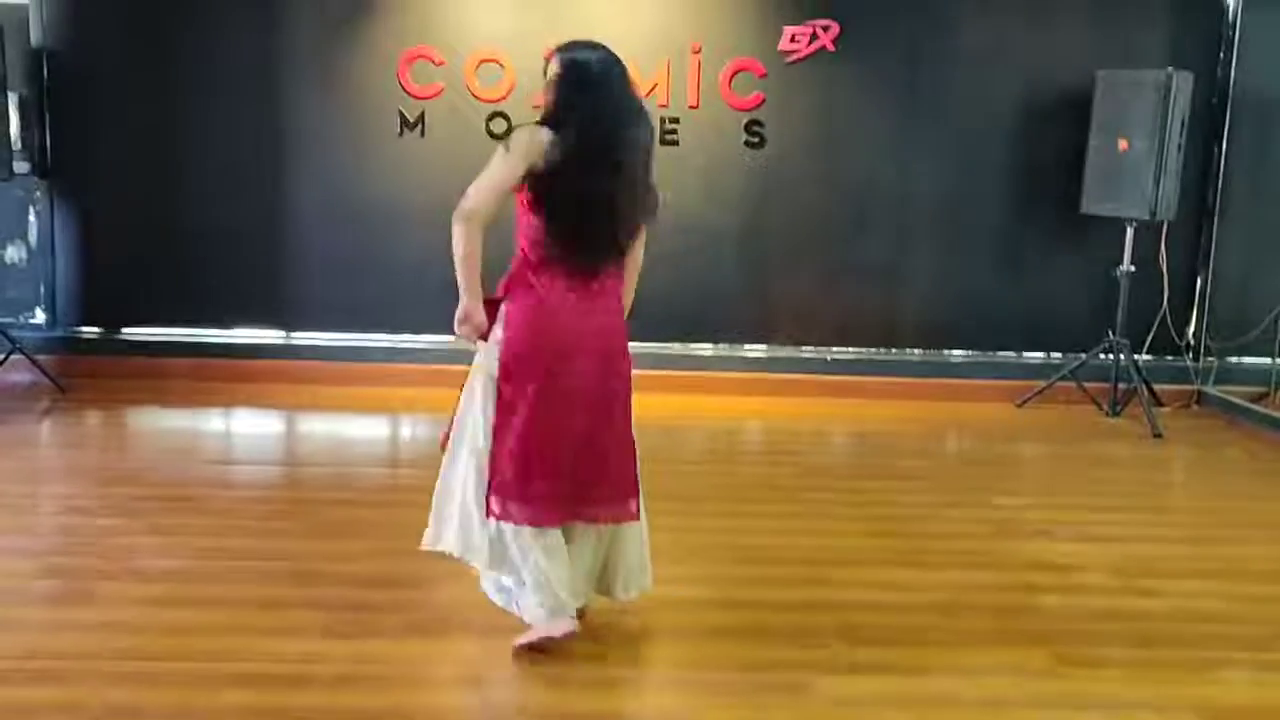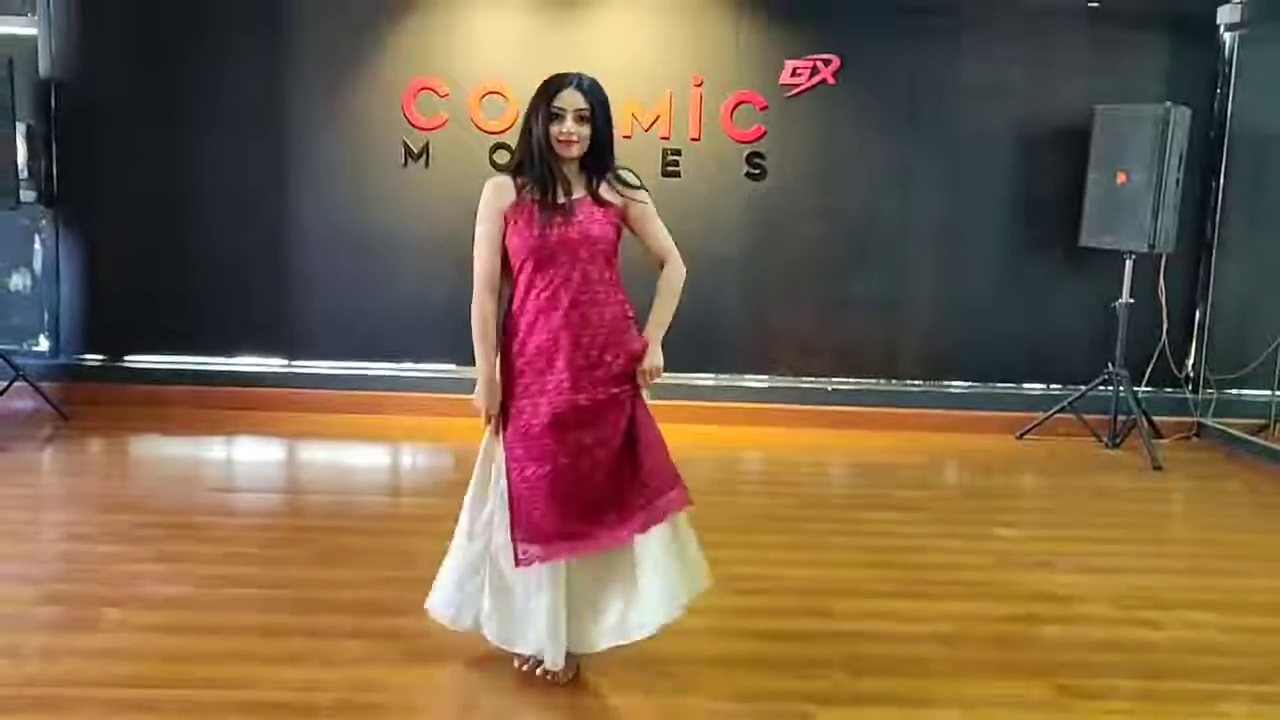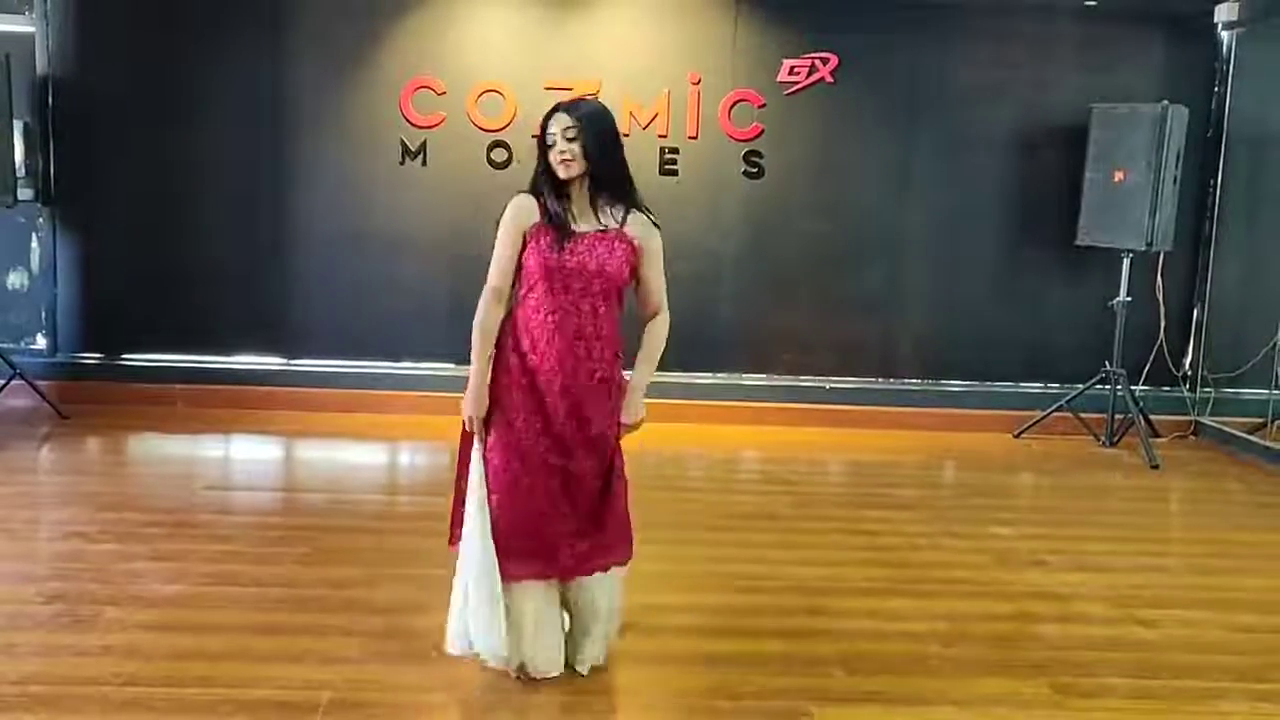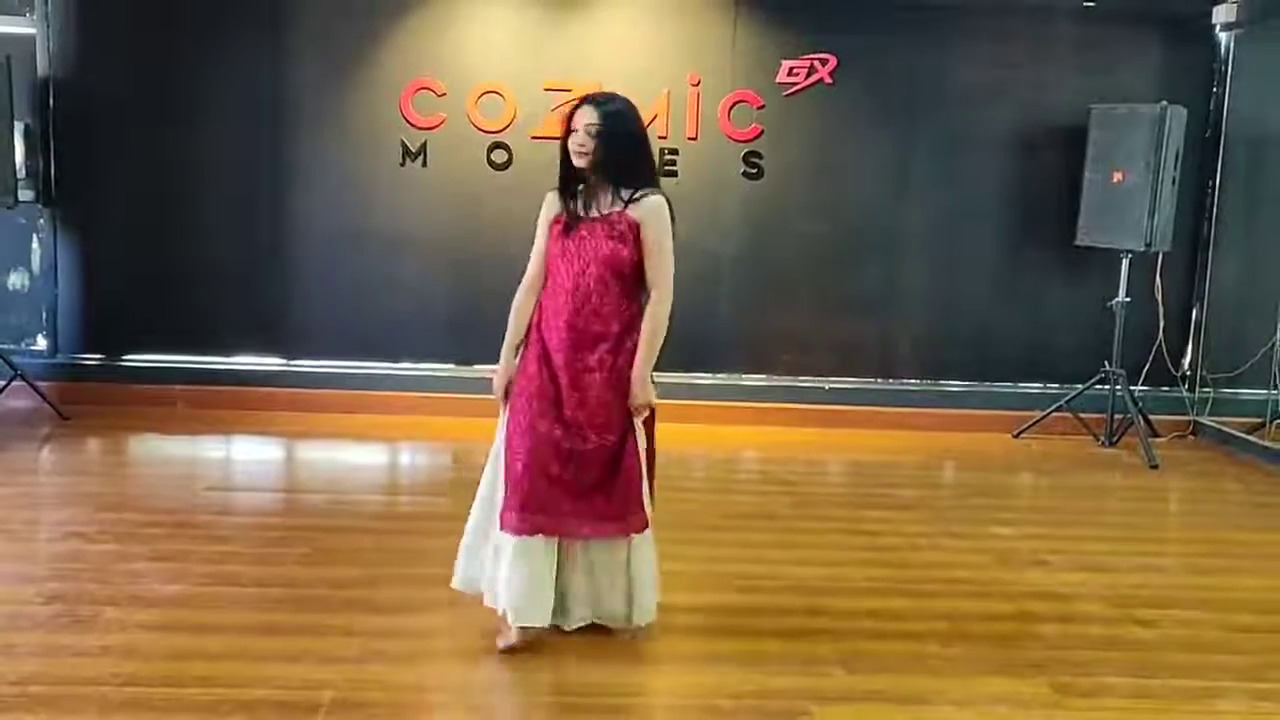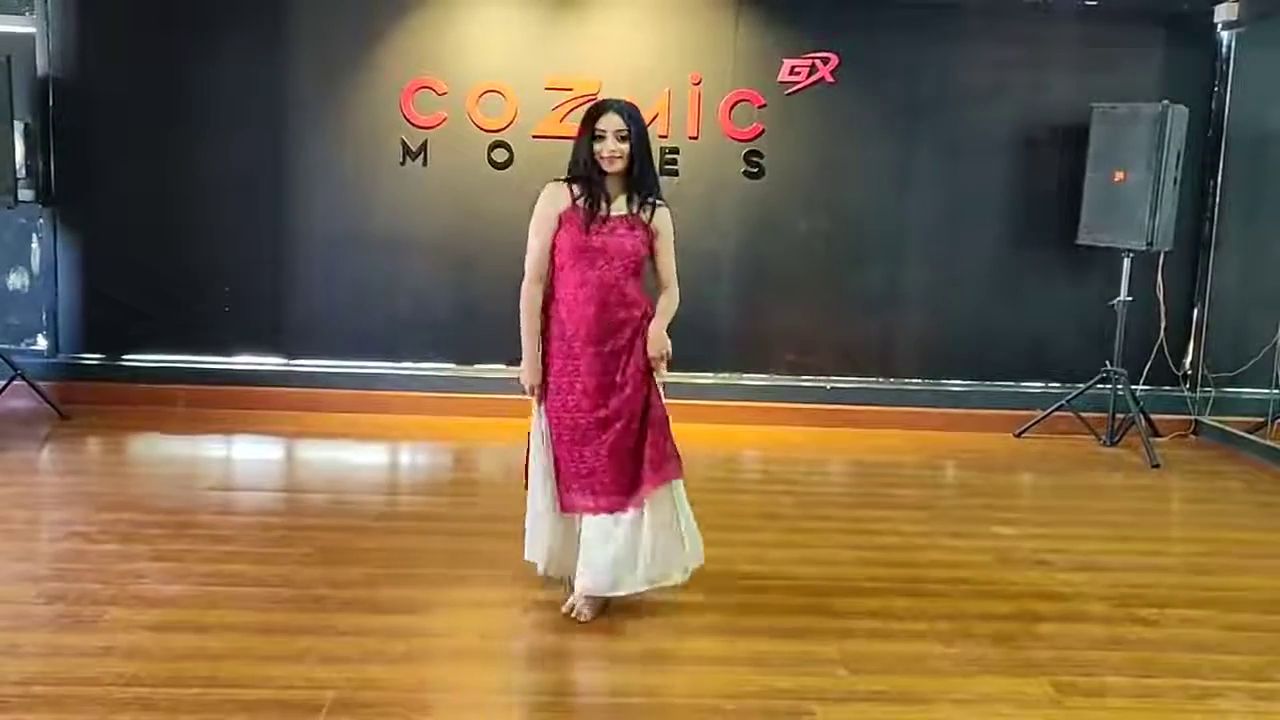
dt=0.7s
person 1, frame 1
left shoulder: (535, 142)
right shoulder: (628, 163)
left elbow: (468, 217)
right elbow: (631, 264)
left wrist: (471, 299)
left hip: (534, 317)
right hip: (600, 326)
left knee: (523, 461)
right knee: (587, 461)
left ankle: (552, 603)
right ankle: (573, 591)
person 1, frame 2
left shoulder: (618, 189)
right shoulder: (504, 192)
left elbow: (673, 264)
right elbow: (486, 290)
left wrist: (654, 341)
right wrist: (487, 375)
left hip: (607, 369)
right hip: (532, 371)
left knee: (600, 496)
right knee: (533, 500)
left ankle: (571, 635)
right ankle: (534, 631)
person 1, frame 3
left shoulder: (636, 226)
right shoulder: (526, 210)
left elbow: (657, 314)
right elbow: (493, 298)
left wrist: (636, 393)
right wrist: (477, 384)
left hip: (593, 391)
right hip: (521, 385)
left knee: (590, 516)
right knee: (522, 514)
left ankle: (584, 633)
right ankle: (533, 640)
person 1, frame 4
left shoulder: (647, 207)
right shoulder: (557, 203)
left elbow: (660, 297)
right elbow: (532, 284)
left wrist: (641, 375)
right wrist: (508, 357)
left hip: (610, 367)
right hip: (547, 364)
left knee: (605, 485)
right knee: (532, 481)
left ankle: (601, 601)
right ankle: (524, 608)
person 1, frame 5
left shoulder: (654, 212)
right shoulder: (558, 197)
left elbow: (668, 287)
right elbow: (533, 279)
left wrist: (658, 327)
right wrist: (530, 354)
left hip: (626, 353)
right hip: (566, 351)
left knee: (618, 463)
right knee: (569, 458)
left ankle: (596, 580)
right ankle: (572, 561)
